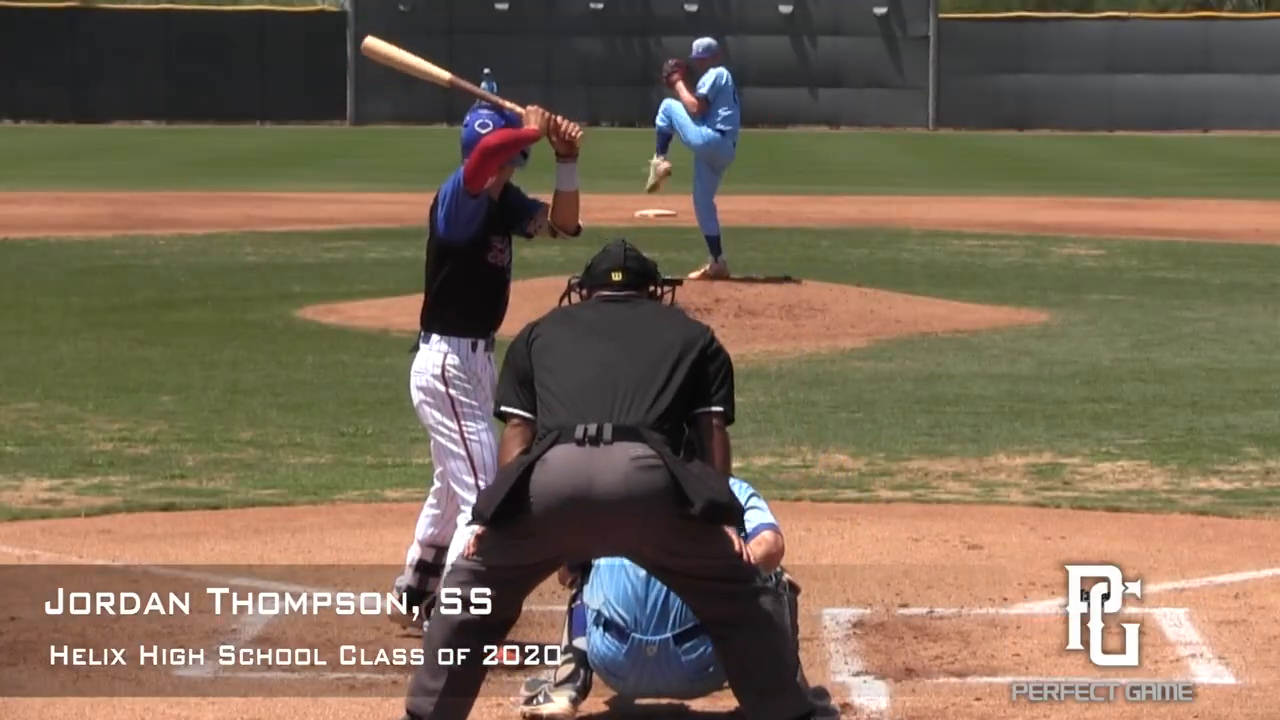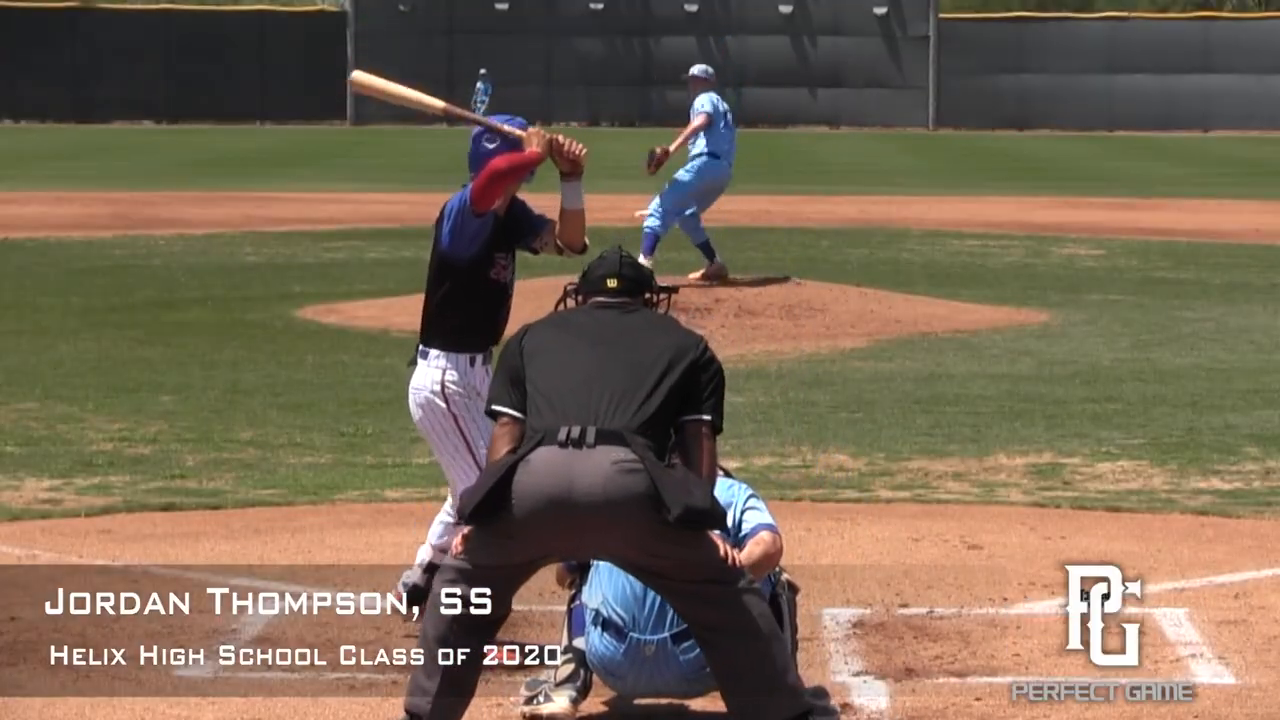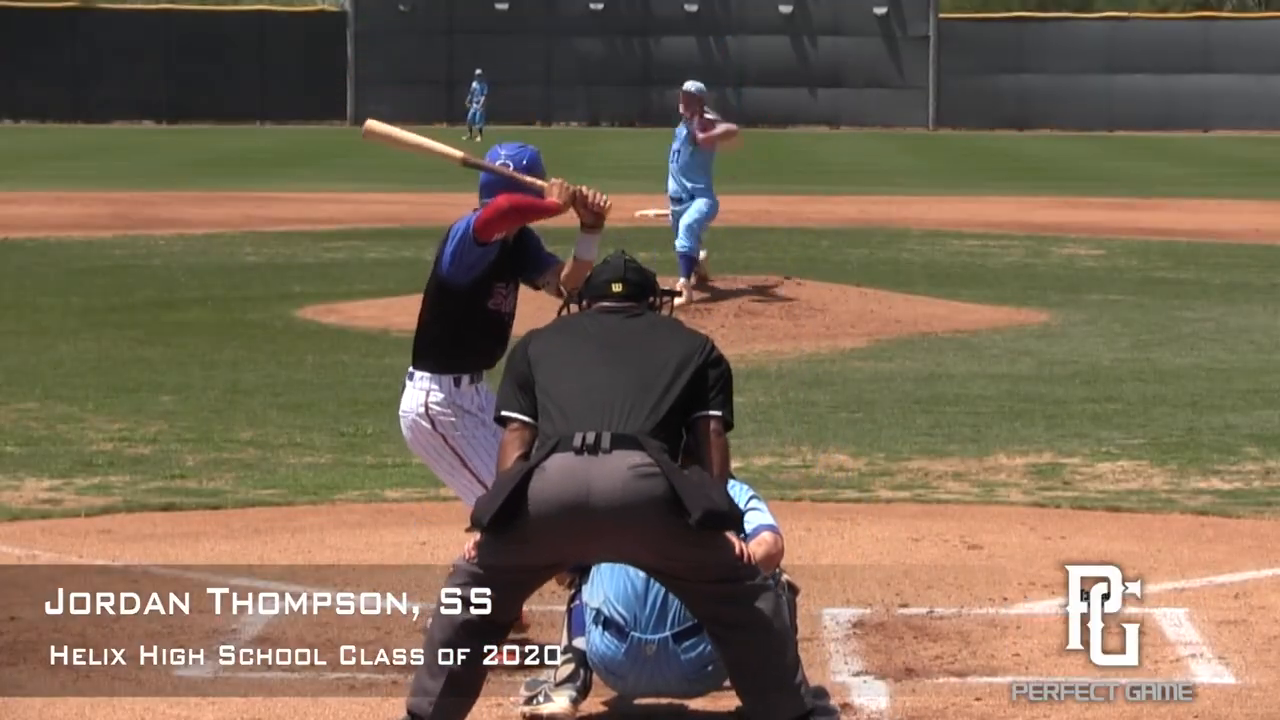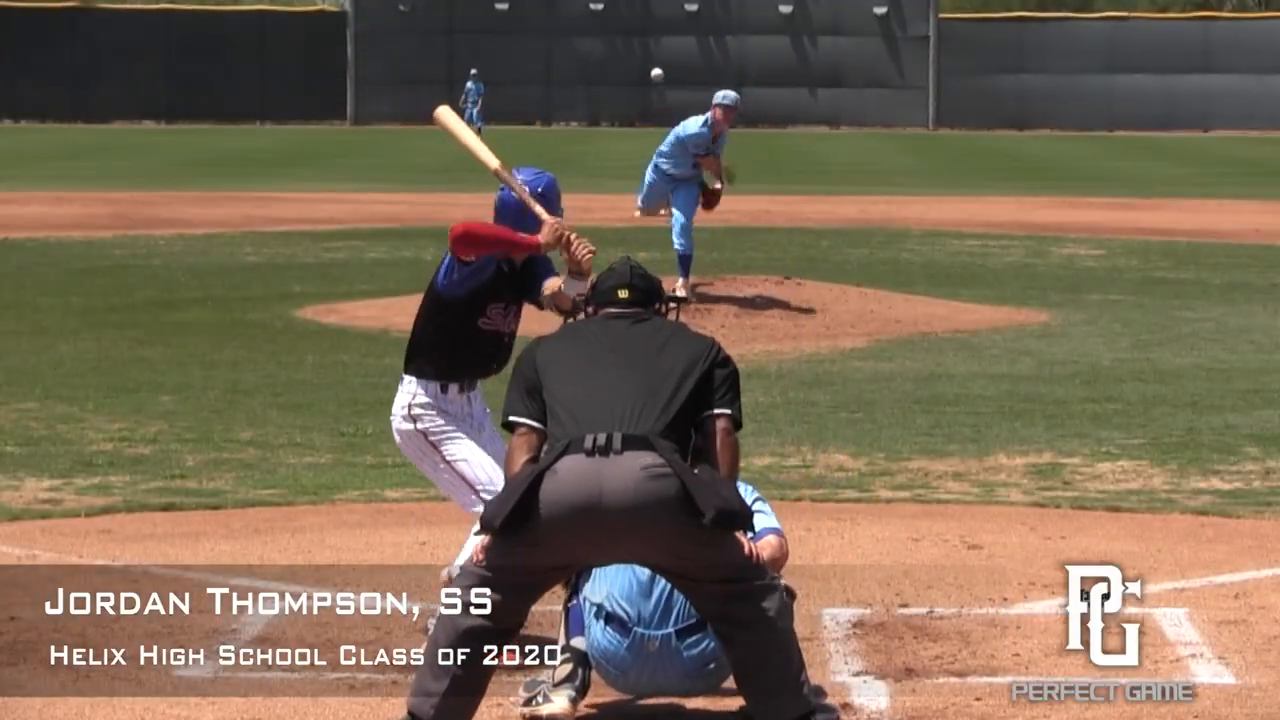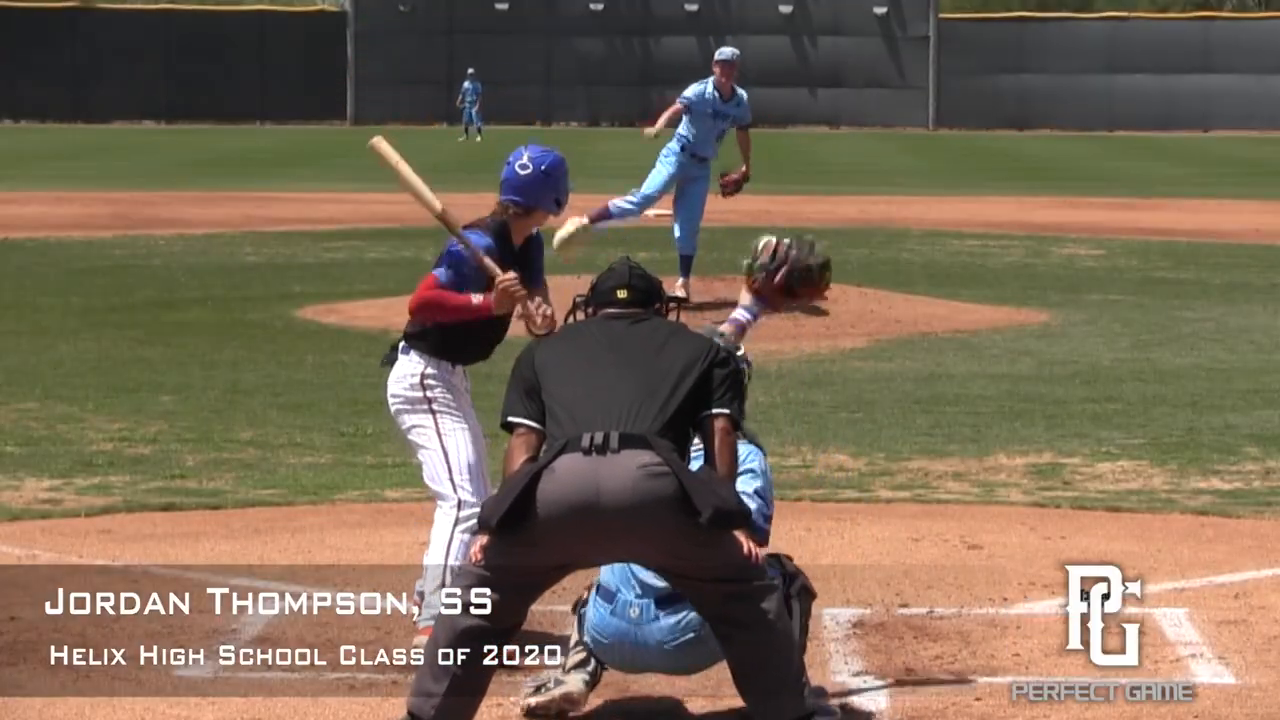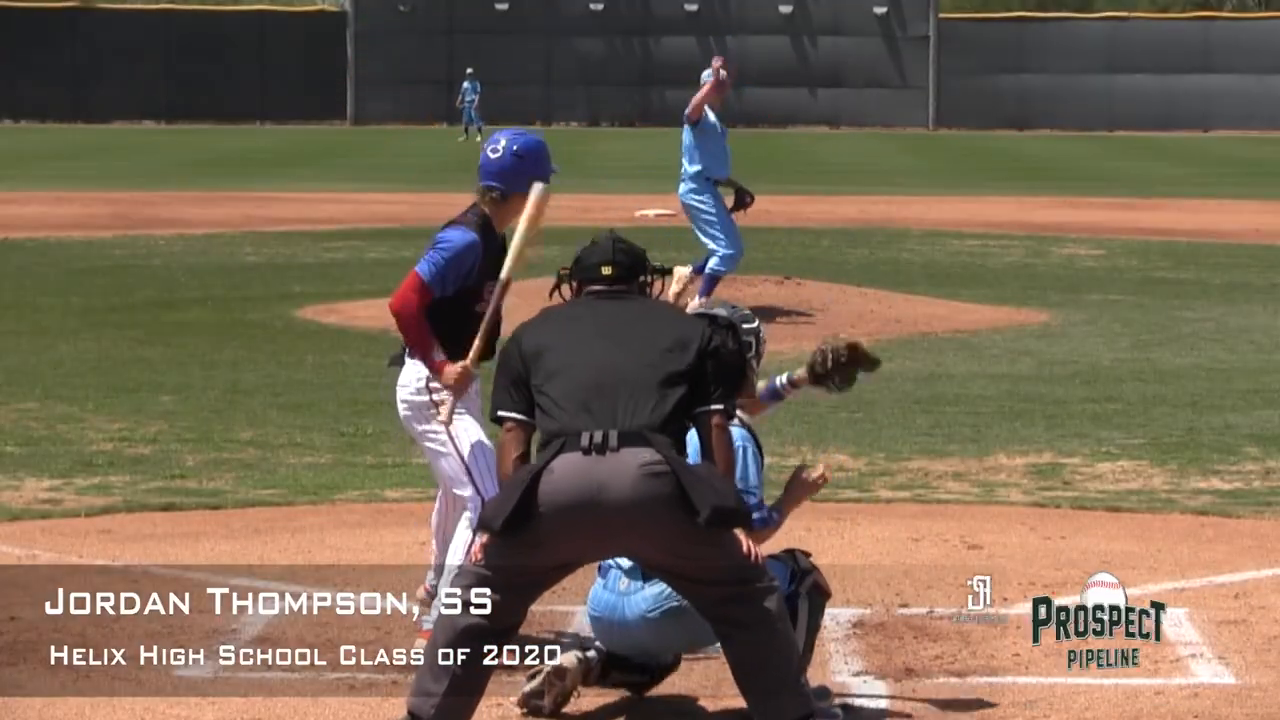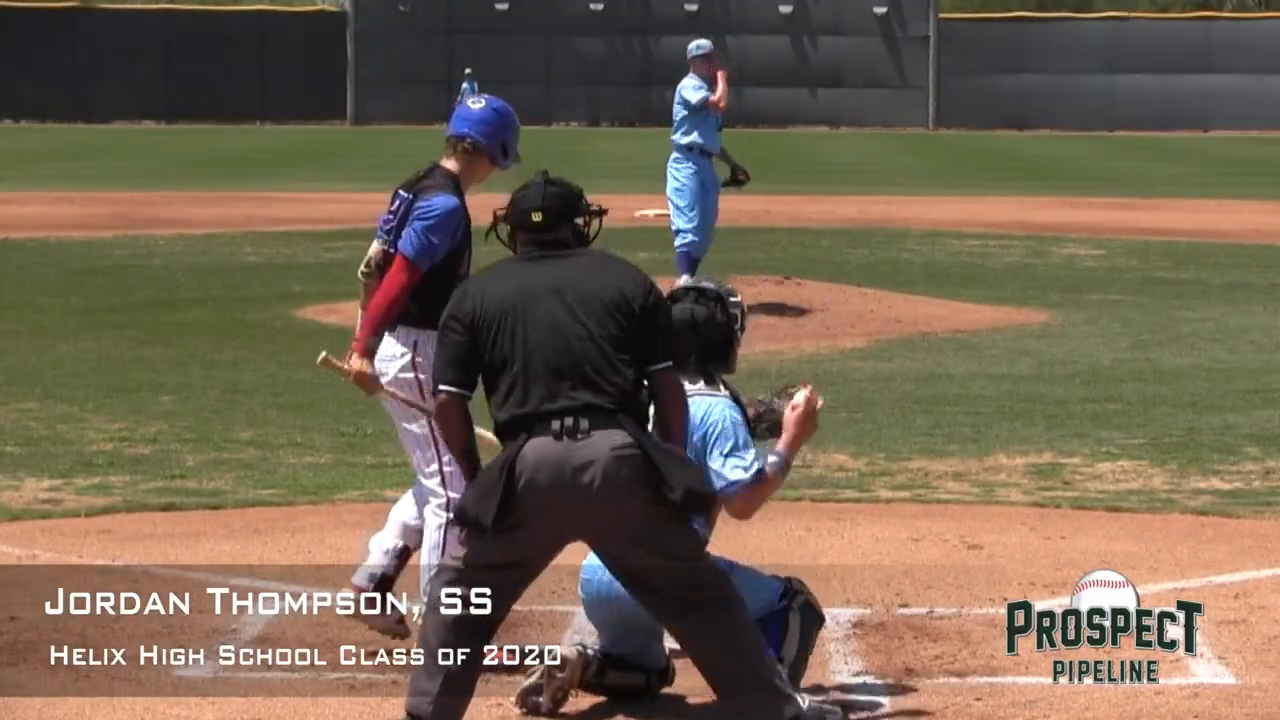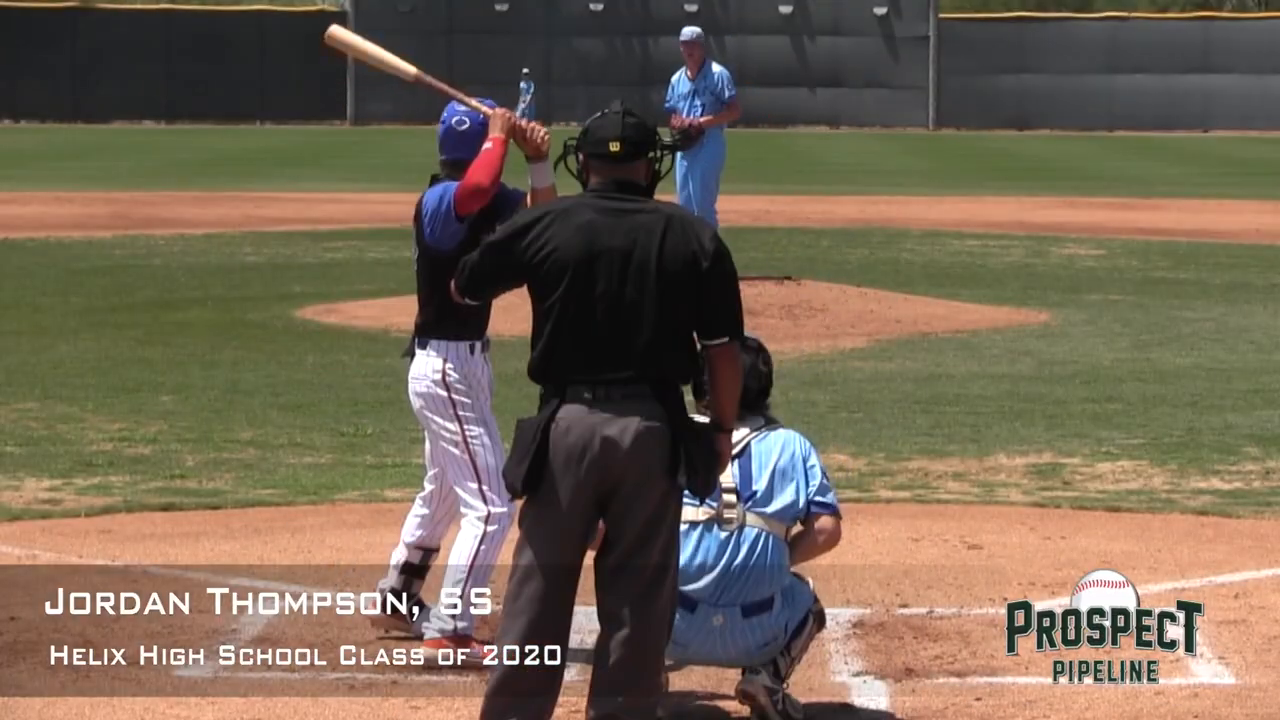
dt=0.3s
person 1, frame 1
left shoulder: (504, 198)
right shoulder: (458, 194)
left elbow: (563, 224)
right elbow: (487, 153)
left wrist: (566, 160)
right wrist: (532, 131)
left hip: (473, 361)
right hip: (448, 365)
left knee: (455, 487)
right knee: (484, 499)
left ankle: (414, 595)
person 1, frame 2
left shoulder: (510, 214)
right shoulder: (462, 211)
left elbow: (570, 241)
right elbow: (493, 176)
left wrist: (571, 179)
right wrist: (534, 154)
left hip: (471, 373)
right hip: (445, 378)
left ankle: (419, 589)
person 1, frame 3
left shoulder: (519, 241)
right shoulder: (470, 235)
left elbow: (567, 285)
right elbow: (499, 210)
left wrist: (589, 229)
right wrist: (553, 206)
left hip: (473, 394)
right hip: (434, 403)
person 1, frame 4
left shoulder: (529, 264)
right shoulder: (474, 257)
left elbow: (560, 300)
right elbow: (461, 232)
left wrist: (577, 275)
right wrist: (538, 244)
left hip: (466, 401)
right hip: (425, 406)
person 1, frame 5
left shoulder: (528, 243)
right shoulder: (478, 244)
left elbow: (537, 306)
right elbow: (419, 303)
left wrist: (542, 315)
right wrist: (486, 304)
left hip: (450, 377)
right hip: (422, 379)
left knee: (475, 494)
right knee: (463, 499)
left ankle: (431, 593)
right ankle: (434, 626)
person 1, frame 6
left shoulder: (493, 232)
right shoulder: (465, 240)
right elbow: (403, 302)
right wrist: (440, 368)
left hip: (452, 380)
right hip: (432, 384)
left knee: (463, 491)
right knee: (485, 500)
left ankle: (438, 591)
right ankle: (440, 627)
person 1, frame 7
left shoulder: (419, 187)
right shoulder: (445, 204)
left elbow: (372, 268)
right elbow: (397, 281)
left wrist: (367, 344)
right wrist: (363, 349)
left hip: (403, 350)
right hip: (414, 358)
left knee: (436, 484)
right knee: (450, 491)
left ankle: (371, 583)
person 1, frame 8
left shoulder: (467, 198)
right shoulder: (441, 200)
right elbow: (477, 188)
left wrist: (537, 158)
right wrist: (499, 136)
left hip: (457, 363)
right hip: (448, 369)
left knee: (443, 493)
right knee: (491, 505)
left ankle: (394, 601)
right ankle: (448, 631)
person 2, frame 1
left shoulder: (541, 330)
right shoulder: (693, 335)
left elbow: (518, 432)
right elbow: (712, 432)
left wrist: (498, 513)
right wrist: (720, 515)
left hip: (553, 475)
right hip: (649, 477)
left knee: (474, 589)
right knee: (737, 594)
person 2, frame 2
left shoulder: (533, 334)
right shoulder: (686, 344)
left elbow: (507, 432)
right elbow: (699, 439)
left wrist: (486, 513)
right wrist: (703, 520)
left hip: (538, 478)
right hip: (631, 481)
left knee: (464, 587)
right knee: (723, 598)
person 2, frame 3
left shoulder: (539, 342)
right shoulder: (694, 345)
left elbow: (516, 437)
right elbow: (711, 435)
left wrist: (498, 518)
right wrist: (717, 519)
left hip: (554, 484)
right hip: (645, 483)
left knee: (474, 591)
right knee: (742, 596)
person 2, frame 4
left shoulder: (545, 348)
right shoulder: (701, 348)
left elbow: (525, 442)
right elbow: (720, 434)
left wrist: (506, 521)
right wrist: (724, 516)
left hip: (564, 485)
right hip: (656, 484)
left knee: (481, 593)
right knee: (747, 594)
person 2, frame 5
left shoulder: (545, 348)
right shoulder: (701, 348)
left elbow: (524, 442)
right elbow: (720, 433)
left wrist: (502, 522)
right wrist: (727, 518)
left hip: (562, 485)
right hip: (653, 484)
left knee: (480, 593)
right knee: (747, 593)
person 2, frame 6
left shoulder: (533, 332)
right shoulder: (692, 328)
left elbow: (513, 435)
right elbow: (715, 428)
left wrist: (502, 519)
right wrist: (727, 515)
left hip: (561, 482)
right hip: (652, 479)
left knee: (480, 590)
right knee: (744, 591)
person 2, frame 7
left shoulder: (477, 292)
right shoulder: (627, 278)
left elbow: (447, 401)
right elbow: (668, 388)
left wrist: (475, 480)
right wrist: (673, 469)
left hip: (531, 464)
right hip: (620, 458)
left knee: (463, 589)
right knee: (697, 593)
person 2, frame 8
left shoulder: (540, 225)
right shoulder: (694, 237)
left elbow: (463, 290)
right elbow: (723, 351)
right wrist: (719, 430)
left hip: (564, 426)
right hip: (651, 429)
left knee: (541, 584)
right knee: (642, 592)
person 3, frame 1
right shoulder: (735, 490)
left elbow: (568, 574)
right elbow: (771, 545)
left hip: (615, 664)
right hip: (703, 666)
left knee: (589, 583)
right knee: (776, 581)
left ankle: (567, 689)
person 3, frame 2
right shoulder: (732, 491)
left elbow: (565, 575)
right elbow: (768, 547)
left hip: (612, 665)
right hip: (697, 666)
left knee: (581, 579)
right knee: (773, 582)
left ankle: (565, 689)
person 3, frame 3
right shoulder: (733, 489)
right elbow: (770, 548)
left hip: (613, 666)
right hip: (698, 665)
left knee: (583, 577)
right knee: (772, 582)
left ankle: (565, 690)
person 3, frame 4
right shoulder: (737, 491)
right elbow: (774, 553)
left hip: (613, 661)
right hip: (699, 664)
left knee: (582, 576)
left ankle: (564, 689)
person 3, frame 5
right shoulder: (744, 454)
right elbow: (747, 534)
left hip: (608, 631)
right hip: (681, 639)
left knee: (597, 594)
right knee: (785, 578)
left ankle: (575, 678)
person 3, frame 6
right shoulder: (732, 438)
right elbow: (744, 539)
left wrist: (786, 385)
right wrist: (792, 499)
left hip: (603, 606)
right hip: (665, 604)
left knee: (652, 658)
right knee: (800, 576)
left ankle: (579, 667)
person 3, frame 7
right shoulder: (716, 409)
right elbow: (743, 503)
right wrist: (789, 443)
left hip: (598, 576)
left knee: (644, 671)
right knee: (794, 603)
left ankle: (580, 665)
person 3, frame 8
right shoulder: (792, 445)
right elbow: (826, 530)
right wrist: (779, 558)
left hip: (672, 623)
right hip: (751, 633)
right knee: (801, 600)
right ankle: (765, 680)
person 4, frame 1
left shoulder: (715, 74)
right shoulder: (722, 79)
left elbow: (694, 109)
right elbow: (696, 113)
left wrist: (678, 83)
right wrist: (679, 85)
left hip: (710, 140)
right hip: (725, 150)
left knee: (668, 107)
right knee: (703, 204)
left ankle: (660, 163)
right ankle: (717, 263)
person 4, frame 2
left shoulder: (704, 99)
right shoulder: (722, 107)
left elbow: (701, 122)
left wrist: (672, 147)
left hip: (705, 166)
right hip: (723, 172)
left knee: (659, 209)
right knee: (687, 216)
left ankle: (644, 263)
right ankle: (715, 265)
person 4, frame 3
right shoulder: (687, 120)
left elbow: (731, 130)
left wrist: (705, 137)
left hip: (701, 199)
right hip: (678, 199)
left knee: (687, 228)
right knee: (687, 243)
left ankle: (685, 286)
right ankle: (697, 259)
person 4, frame 4
left shoulder: (721, 133)
right shoulder: (694, 130)
right elbow: (709, 162)
left wrist: (718, 182)
right wrist: (721, 176)
left hip: (687, 180)
right hip: (661, 173)
left knee: (681, 224)
right knee: (648, 206)
left ankle: (683, 283)
person 4, frame 5
left shoulder: (742, 101)
right shoulder: (699, 91)
left elbow: (743, 131)
right elbow: (677, 107)
left wrist: (746, 165)
right wrist: (657, 127)
left hip: (702, 164)
right hip: (678, 156)
left knee: (689, 225)
right knee: (643, 199)
left ankle: (684, 283)
right ankle: (584, 223)
person 4, frame 6
left shoulder: (716, 123)
right shoulder: (699, 115)
right elbow: (693, 108)
left wrist: (738, 187)
right wrist: (712, 80)
left hip: (709, 189)
right hip: (697, 190)
left knee: (726, 247)
right knee: (729, 250)
left ankle: (688, 274)
right ankle: (699, 301)
person 4, frame 7
left shoulder: (707, 90)
right shoulder: (689, 86)
right elbow: (721, 104)
left wrist: (732, 162)
right wrist: (722, 75)
left hip: (706, 164)
right hip: (686, 163)
left knee: (705, 229)
right knee: (688, 226)
left ankle: (689, 279)
right ankle: (685, 282)
person 4, frame 8
left shoulder: (718, 74)
right shoulder: (677, 80)
left elbow: (734, 111)
right elbow: (672, 115)
left wrist: (701, 122)
right wrist: (679, 122)
left hip: (710, 144)
right hip: (685, 146)
left knee: (703, 203)
right knee: (686, 205)
